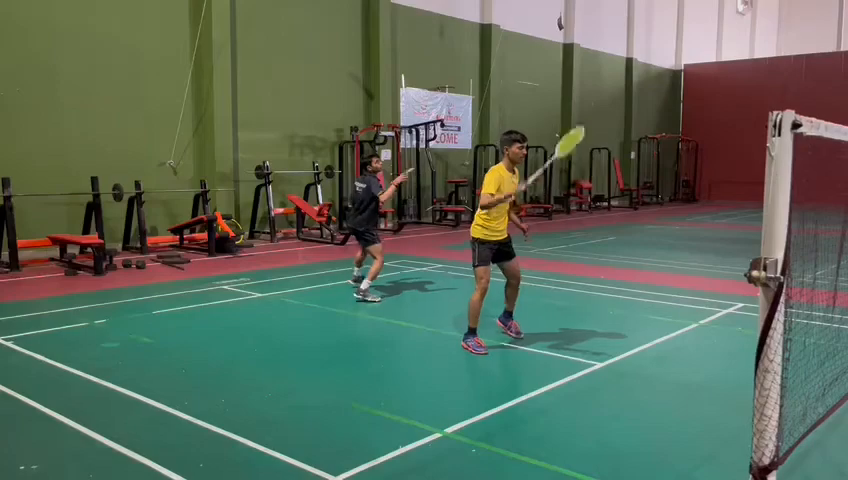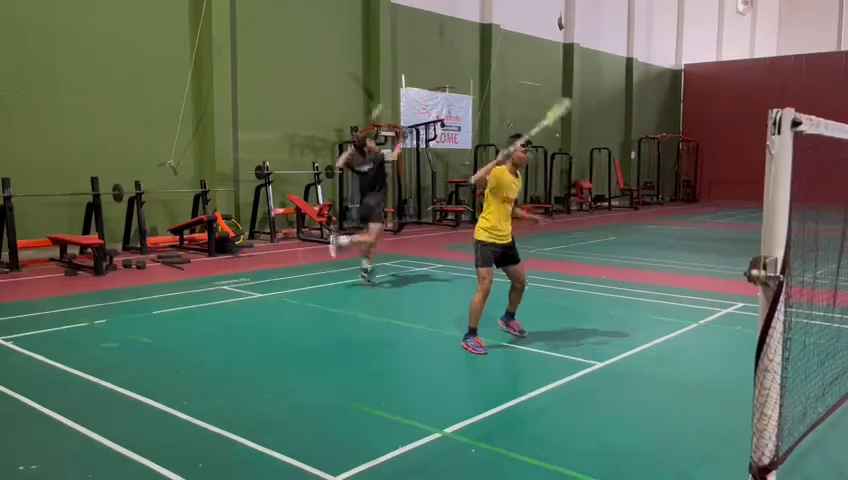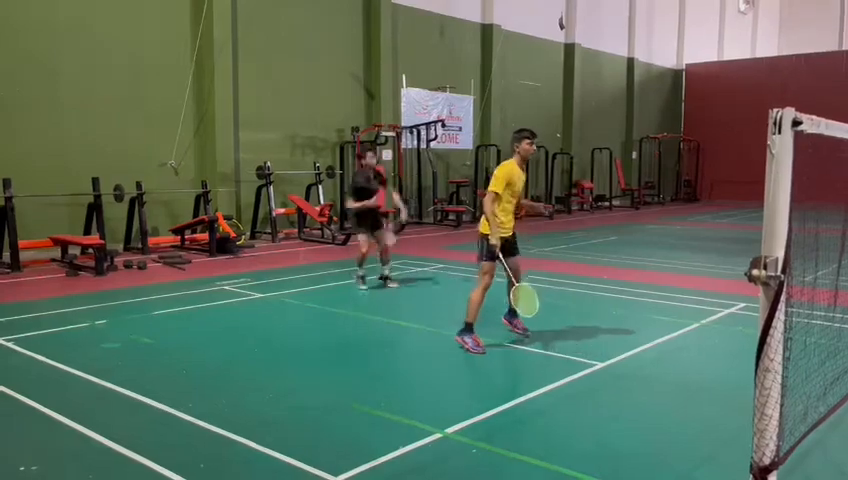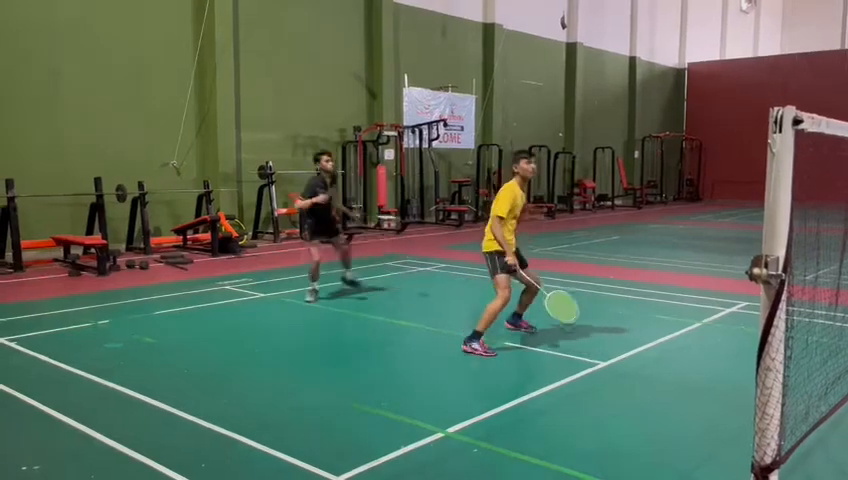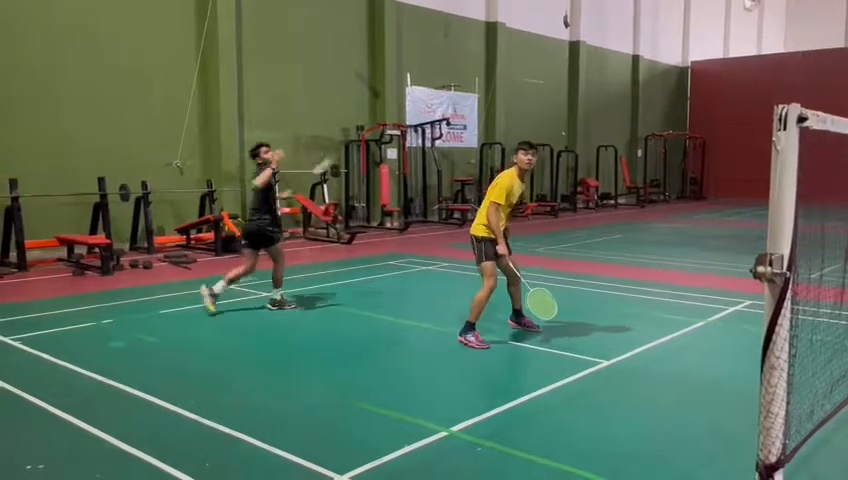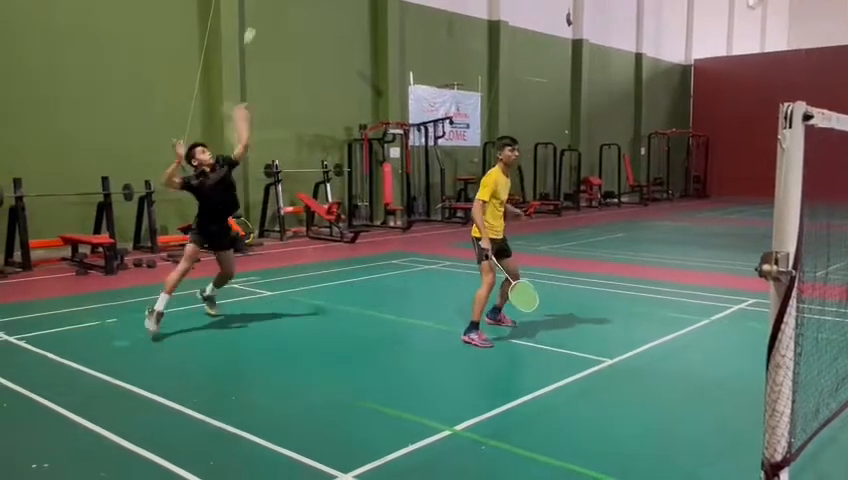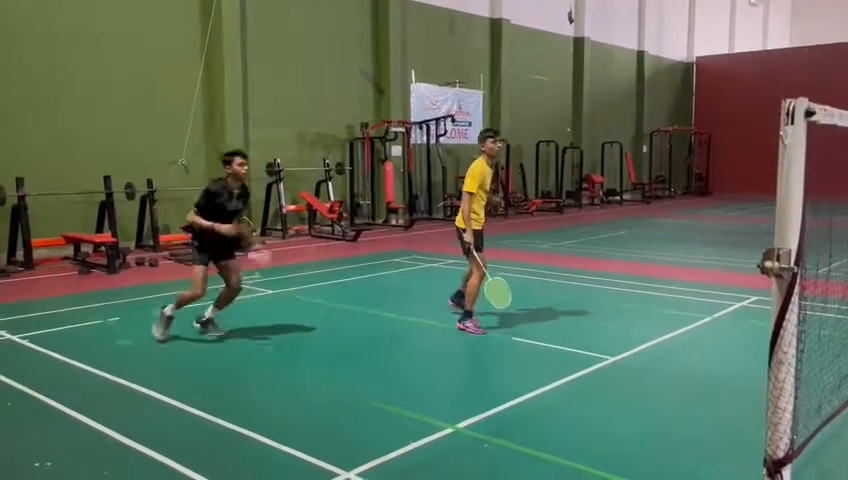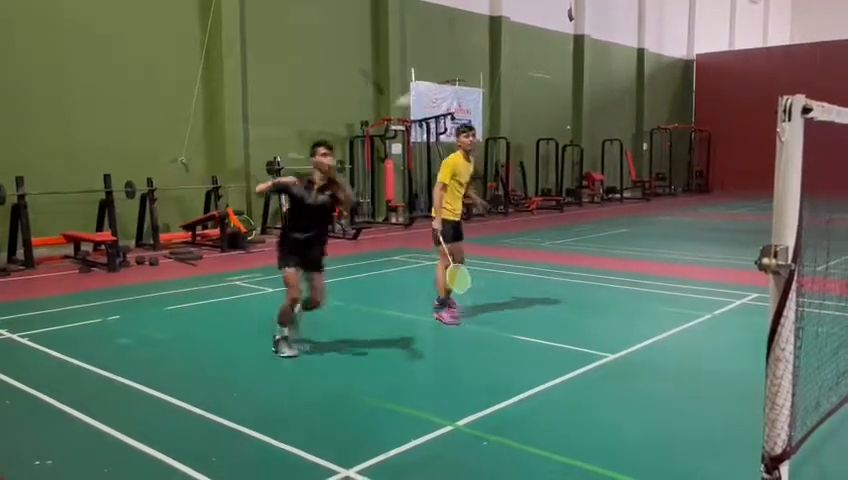
dt=0.4s
person 1, frame 1
left shoulder: (515, 173)
right shoulder: (495, 173)
right elbow: (484, 203)
left wrist: (518, 223)
right wrist: (509, 194)
left hip: (502, 235)
right hip: (483, 236)
left knee: (515, 277)
right knee: (482, 286)
left ankle: (507, 318)
right ankle: (470, 336)
person 1, frame 2
left shoulder: (518, 178)
right shoulder: (498, 173)
right elbow: (474, 180)
left wrist: (530, 217)
right wrist: (497, 162)
left hip: (506, 239)
right hip: (486, 238)
left knee: (520, 282)
right knee: (485, 287)
left ankle: (508, 318)
right ankle: (470, 336)
person 1, frame 3
left shoulder: (522, 172)
right shoulder: (505, 169)
right elbow: (488, 202)
left wrist: (534, 206)
right wrist: (494, 232)
left hip: (508, 232)
right hip: (491, 234)
left knee: (516, 275)
right knee: (485, 282)
left ankle: (511, 316)
right ankle: (466, 332)
person 1, frame 4
left shoulder: (522, 191)
right shoulder: (508, 191)
right elbow: (495, 224)
right wrist: (508, 253)
left hip: (510, 247)
right hip: (496, 248)
left knee: (535, 284)
right knee: (504, 295)
left ankle: (515, 319)
right ankle: (473, 340)
person 1, frame 5
left shoulder: (521, 182)
right shoulder: (506, 179)
right elbow: (491, 212)
right wrist: (501, 243)
left hip: (497, 233)
right hip: (483, 234)
left knee: (514, 275)
right knee: (490, 283)
left ankle: (517, 316)
right ankle: (468, 330)
person 1, frame 6
left shoulder: (507, 177)
right shoulder: (492, 177)
right elbow: (476, 209)
left wrist: (511, 210)
right wrist: (484, 238)
left hip: (498, 235)
right hip: (484, 236)
left knee: (514, 275)
right knee: (489, 281)
left ankle: (495, 313)
right ankle: (472, 330)
person 1, frame 7
left shoulder: (489, 168)
right shoulder: (478, 169)
right elbow: (465, 201)
right wrist: (468, 232)
left hip: (477, 225)
right hip: (468, 227)
left knee: (477, 268)
right knee: (479, 271)
left ankle: (459, 297)
right ankle: (466, 318)
person 1, frame 8
left shoulder: (471, 162)
right shoulder: (451, 161)
right elbow: (438, 190)
left wrist: (476, 199)
right wrist: (437, 218)
left hip: (456, 217)
right hip: (444, 217)
left knee: (459, 259)
right knee: (445, 261)
left ankle: (445, 297)
right ankle: (442, 308)
person 2, frame 1
left shoulder: (360, 180)
right shoulder: (372, 181)
right elbow: (383, 199)
right wrist: (395, 183)
left hip: (355, 223)
right hip: (365, 226)
left knee: (364, 249)
right knee: (379, 259)
left ankle: (356, 276)
right ankle: (363, 290)
person 2, frame 2
left shoulder: (357, 163)
right shoulder: (376, 157)
left elbow: (339, 164)
right elbow: (393, 158)
left wrist: (350, 151)
right wrist: (399, 145)
left hip: (365, 205)
right hip: (375, 205)
left knee: (369, 238)
right knee: (371, 239)
left ankle: (366, 269)
right ankle: (340, 240)
person 2, frame 3
left shoulder: (378, 175)
right shoulder: (358, 181)
left elbow: (391, 191)
right elbow: (350, 205)
left wrist: (401, 207)
right wrist: (367, 203)
left hip: (374, 216)
right hip: (362, 219)
left knee: (385, 247)
right knee: (364, 250)
left ankle: (385, 275)
right ankle: (360, 275)
person 2, frame 4
left shoulder: (331, 180)
right shoulder: (313, 183)
right elbow: (299, 205)
left wrist: (346, 211)
right wrist: (315, 200)
left hip: (328, 222)
right hip: (312, 225)
left knee: (345, 250)
right knee: (316, 259)
left ankle: (348, 276)
right ankle: (313, 288)
person 2, frame 5
left shoulder: (264, 172)
right shoulder: (264, 172)
right elbow: (257, 184)
left wrist: (278, 196)
right wrist: (273, 166)
left hip: (252, 226)
right hip: (263, 226)
left knee: (247, 267)
right knee: (279, 261)
left ankle: (212, 292)
right ankle: (277, 299)
person 2, frame 6
left shoulder: (224, 166)
right shoulder: (194, 180)
left elbow: (243, 146)
right elbow: (169, 183)
left wrist: (241, 118)
right wrist: (178, 160)
left hip: (221, 229)
right hip: (202, 229)
left knee: (228, 273)
right knee: (183, 267)
left ankle: (208, 294)
right ankle: (157, 310)
person 2, frame 7
left shoulder: (244, 193)
right shoulder: (213, 190)
right elbow: (191, 217)
left wrist: (245, 234)
right wrist: (216, 227)
left hip: (224, 243)
right hip: (203, 243)
left knee: (235, 285)
right knee: (198, 292)
left ankle: (207, 319)
right ankle: (167, 314)
person 2, frame 8
left shoulder: (334, 186)
right shoulder: (296, 183)
left elbow: (349, 201)
right elbow: (259, 190)
left wrist: (334, 177)
right wrist: (278, 181)
left hip: (315, 249)
right hip: (290, 246)
left knee: (316, 301)
right knee: (294, 296)
left ankle: (293, 313)
right ankle: (281, 337)
